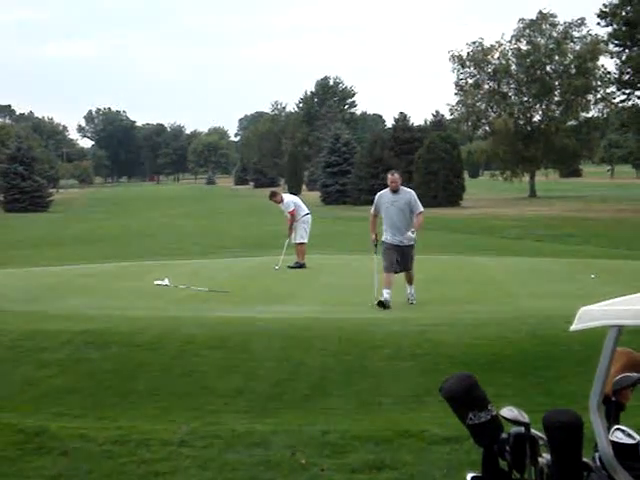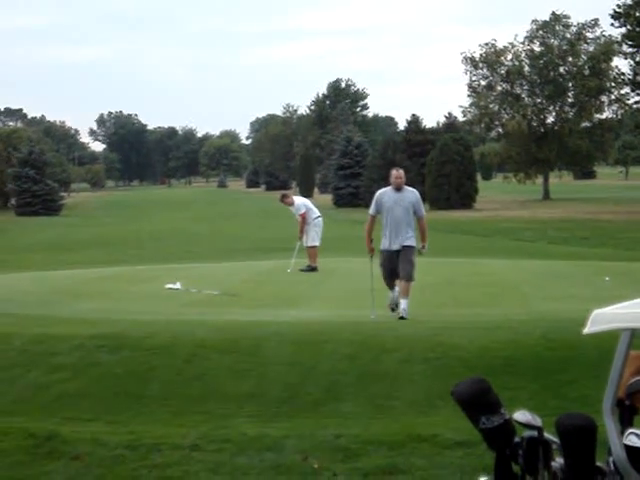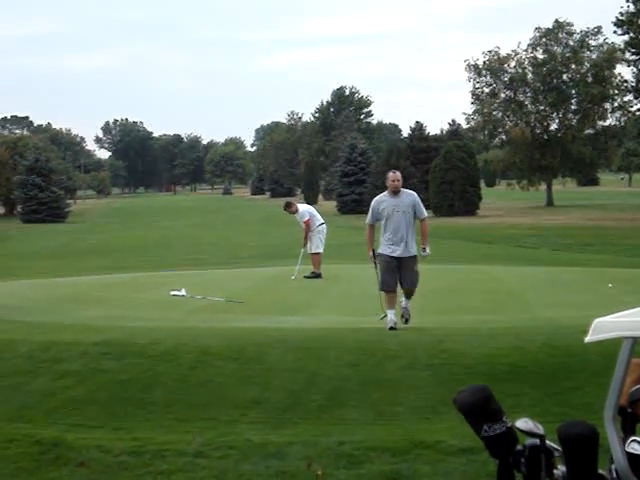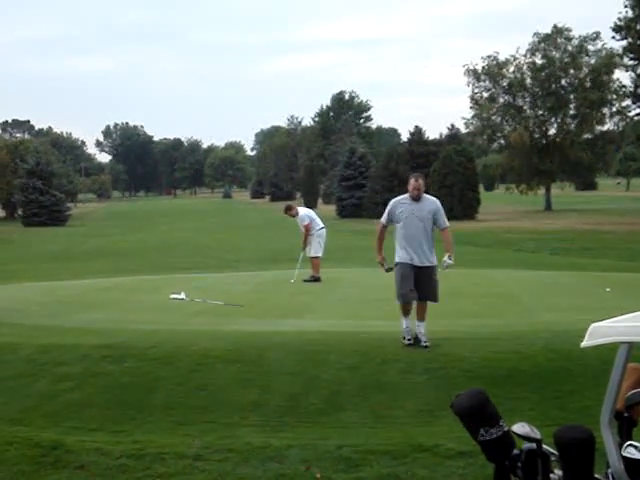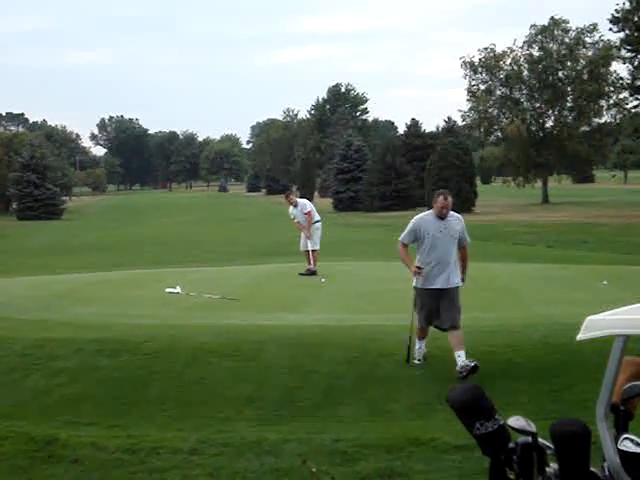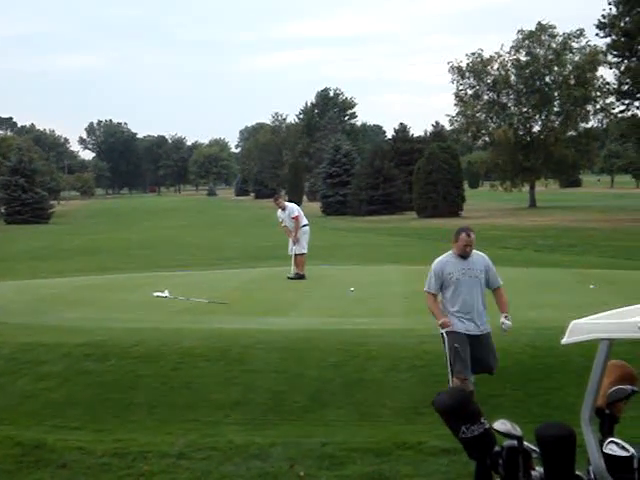
dt=0.7s
person 1, frame 1
left shoulder: (409, 194)
right shoulder: (380, 196)
left elbow: (419, 214)
right elbow: (373, 215)
left wrist: (414, 230)
right wrist: (373, 234)
left hip: (407, 240)
right hip: (388, 240)
left knee: (408, 269)
right knee: (389, 268)
left ankle: (410, 292)
right ankle: (386, 298)
person 1, frame 2
left shoulder: (413, 194)
right shoulder: (381, 194)
left elbow: (421, 219)
right elbow: (372, 218)
left wrist: (424, 241)
right wrist: (368, 240)
left hip: (407, 242)
right hip: (387, 244)
left knee: (405, 275)
right knee: (389, 277)
left ankle: (403, 308)
right ankle: (394, 293)
person 1, frame 3
left shoulder: (412, 197)
right shoulder: (378, 201)
left elbow: (423, 220)
right elbow: (370, 225)
left wrist: (425, 245)
right wrist: (370, 249)
left hip: (409, 250)
right hip: (387, 251)
left knee: (410, 284)
right knee: (389, 287)
left ankle: (405, 304)
right ankle: (391, 317)
person 1, frame 4
left shoulder: (434, 204)
right shoulder: (396, 203)
left elbow: (444, 229)
right elbow: (382, 226)
left wrist: (449, 254)
right wrist: (379, 252)
left hip: (427, 260)
right hip: (404, 259)
left knee: (423, 298)
right knee: (405, 296)
left ankle: (420, 331)
right ankle: (406, 325)
person 1, frame 5
left shoulder: (458, 221)
right shoulder: (419, 221)
left elbow: (463, 248)
right elbow: (402, 245)
left wrist: (463, 273)
right wrist: (411, 265)
left hip: (451, 283)
right hip: (425, 283)
left knee: (453, 323)
right knee: (423, 321)
left ankle: (461, 363)
right ankle: (420, 348)
person 1, frame 6
left shoulder: (482, 260)
right shoulder: (441, 264)
left elbow: (497, 289)
right elbow: (430, 296)
left wrist: (505, 314)
right wrist: (440, 317)
left hip: (481, 327)
right hip: (455, 328)
left knee: (487, 366)
right knee: (460, 372)
left ankle: (462, 383)
